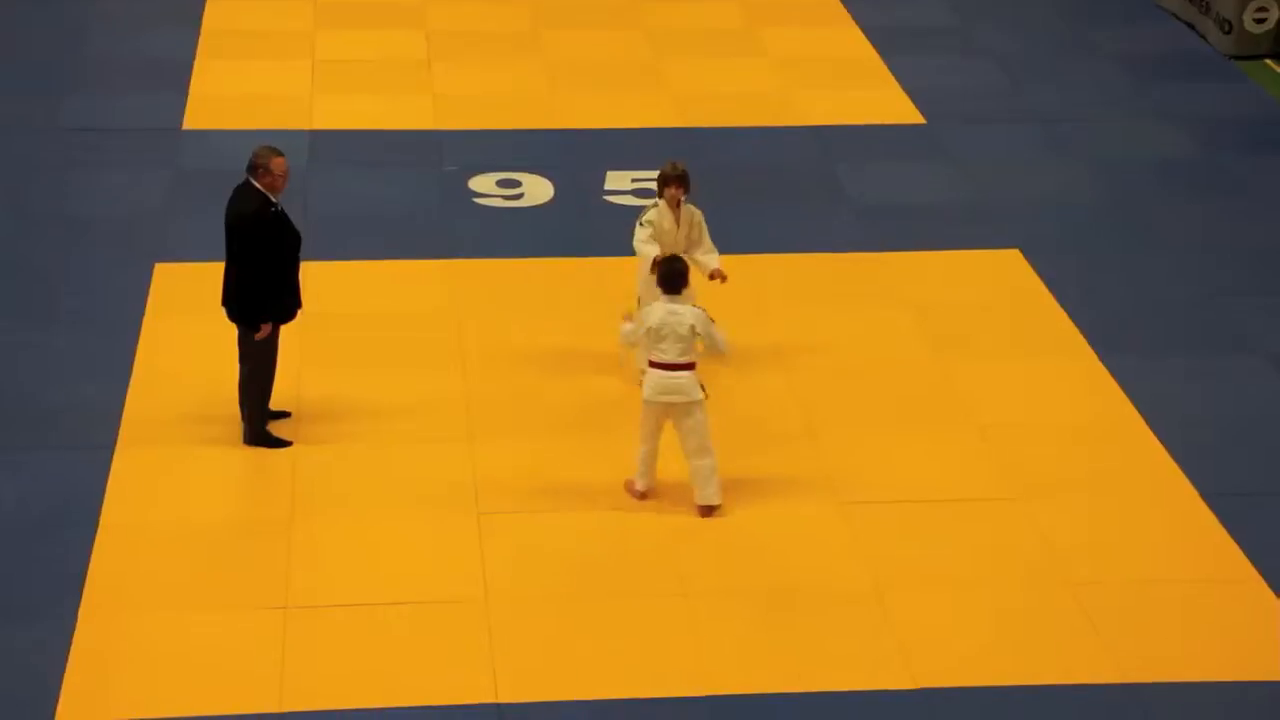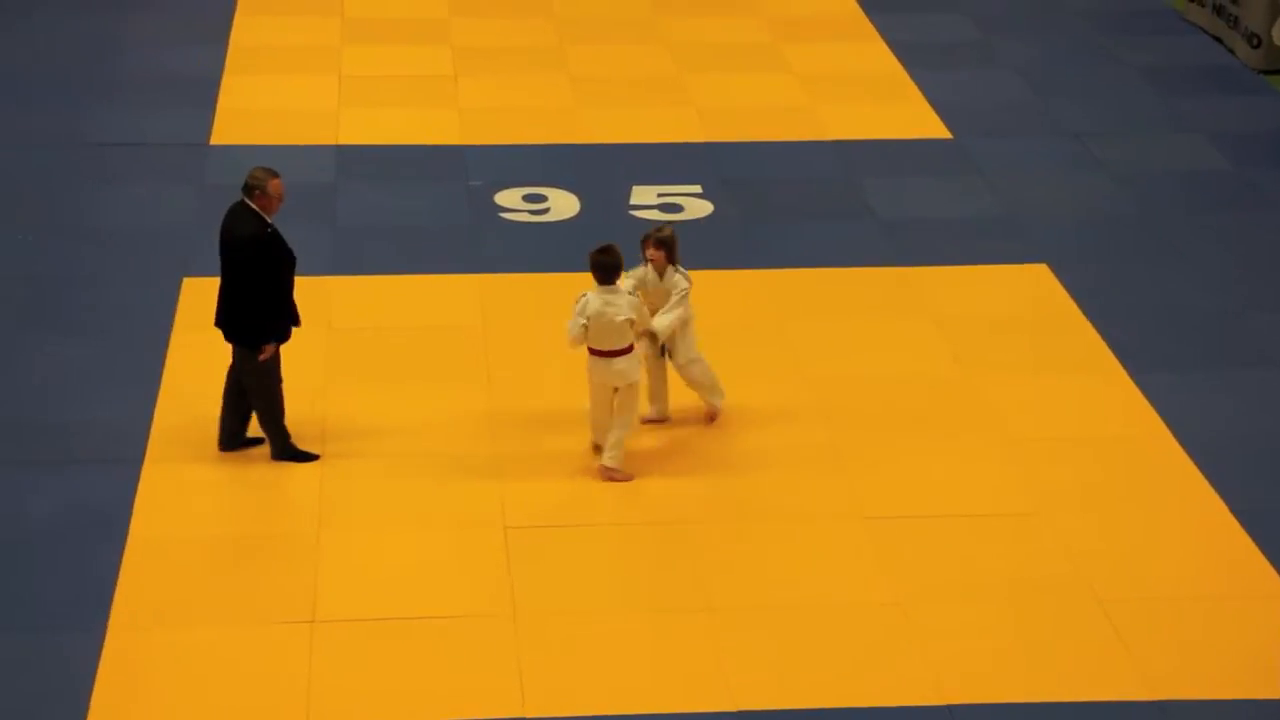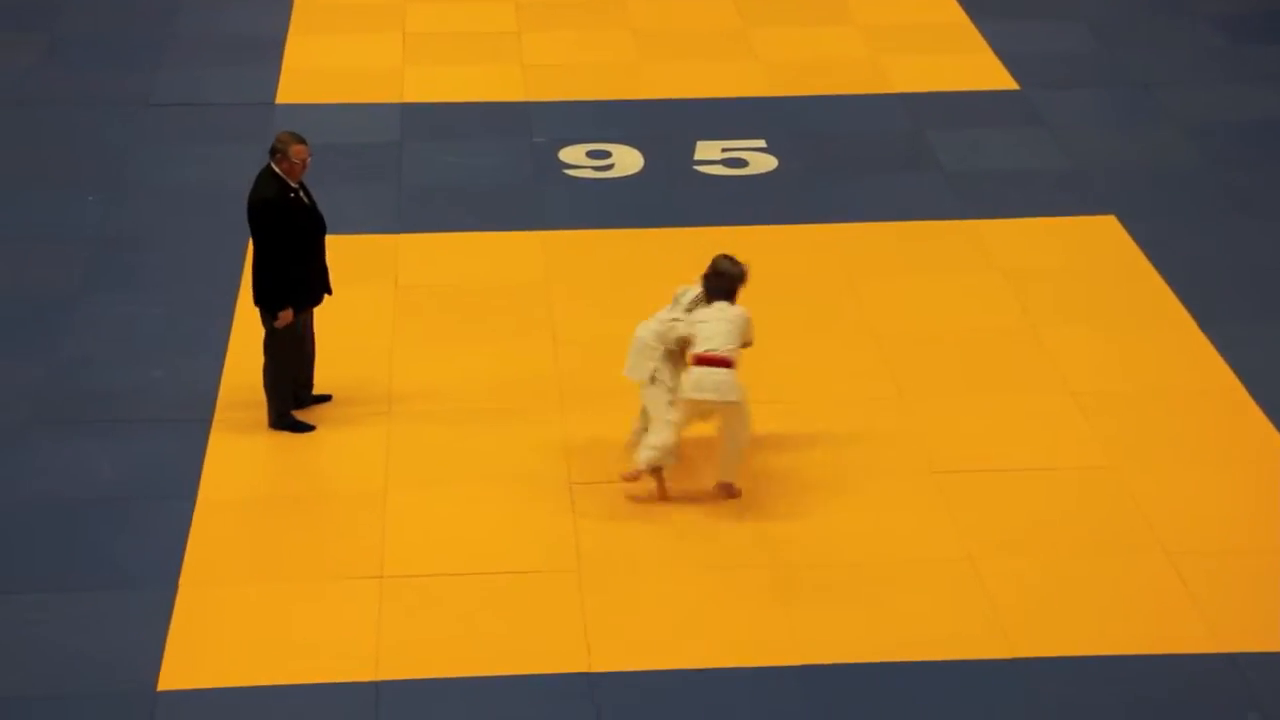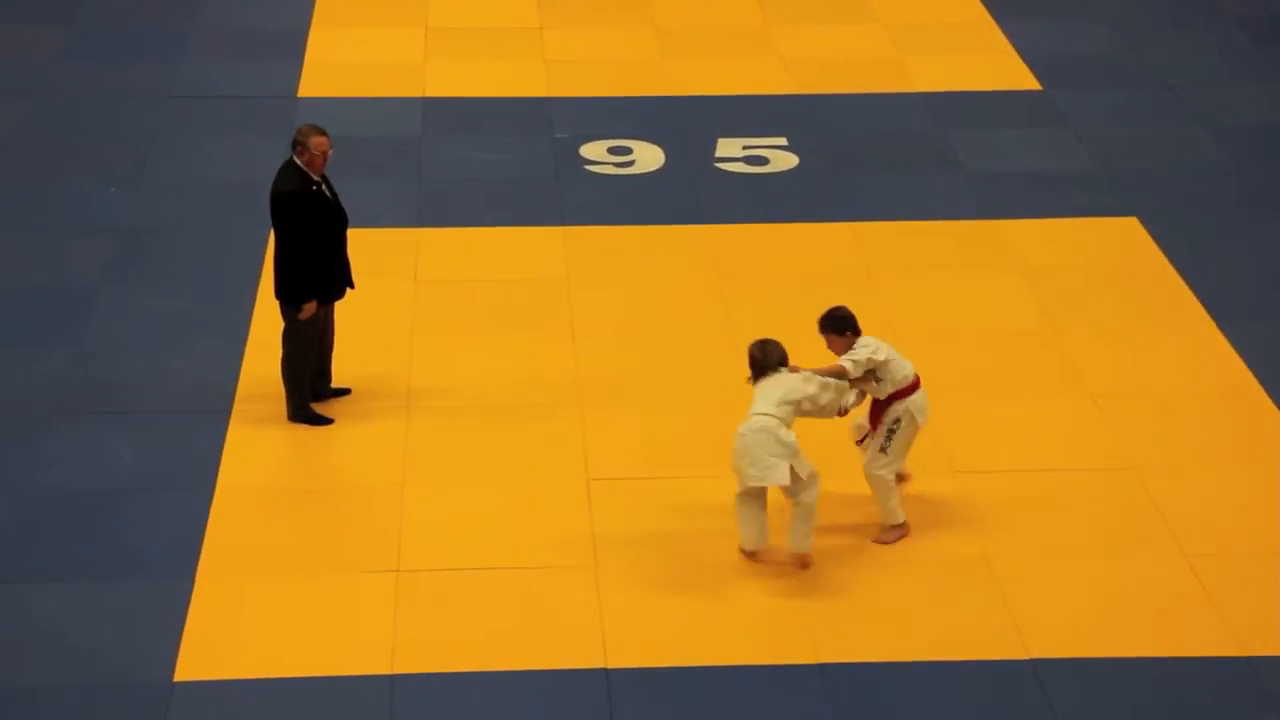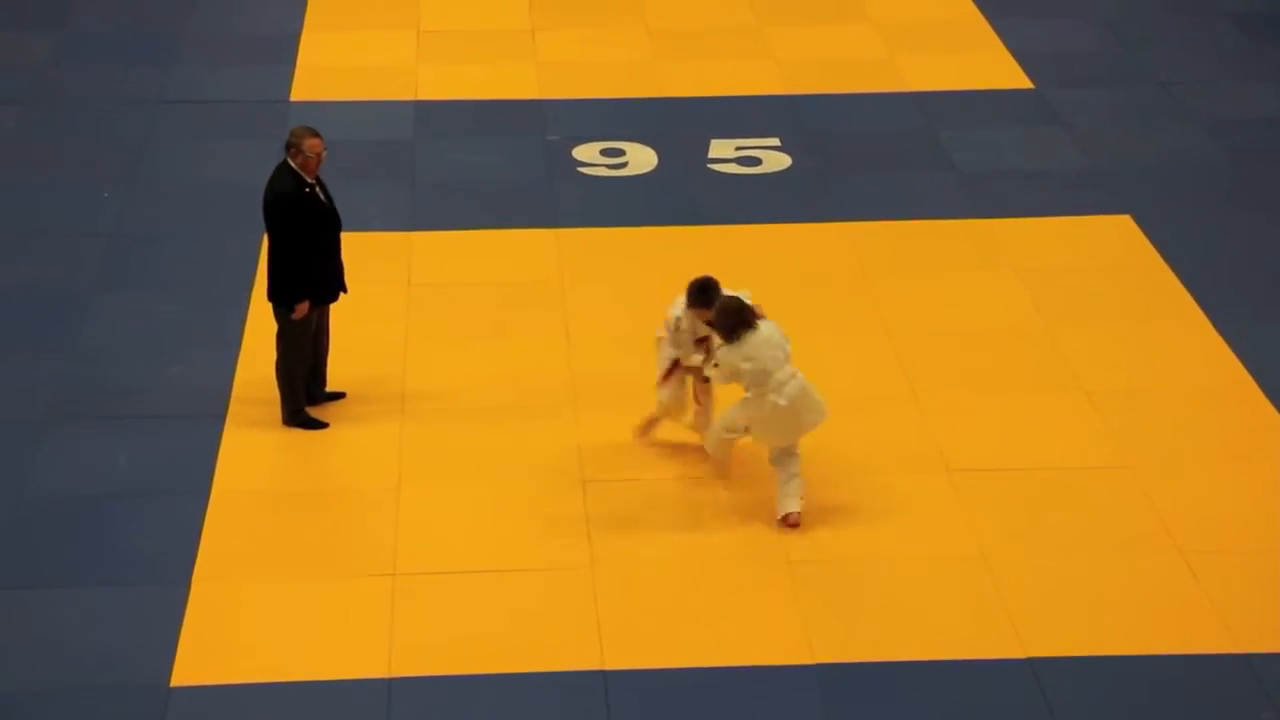
dt=1s
person 1, frame 1
left shoulder: (247, 192)
right shoulder: (255, 212)
right elbow: (256, 269)
right wrist: (264, 315)
left hip: (249, 296)
right hip: (256, 301)
left knee: (255, 360)
right knee: (259, 362)
left ankle: (255, 409)
right ankle: (255, 430)
person 1, frame 2
left shoulder: (239, 213)
right shoulder: (252, 234)
right elbow: (257, 291)
right wrist: (266, 337)
left hip: (242, 317)
right hip: (253, 323)
left knee: (242, 377)
right knee: (266, 383)
left ankle: (231, 436)
right ankle: (281, 446)
person 1, frame 3
left shoulder: (288, 180)
right shoulder: (268, 197)
right elbow: (273, 256)
right wrist: (282, 303)
left hip: (298, 282)
right hip: (281, 290)
left knee: (302, 343)
right knee: (282, 349)
left ankle: (300, 394)
right ankle: (280, 414)
person 1, frame 4
left shoulder: (311, 173)
right shoulder: (290, 190)
right elbow: (295, 249)
right wrist: (306, 295)
left hip: (320, 275)
right hip: (302, 283)
left knee: (322, 337)
right knee: (301, 344)
left ankle: (319, 387)
right ankle: (299, 408)
person 1, frame 5
left shoulder: (306, 175)
right shoulder: (284, 191)
right elbow: (286, 250)
right wrist: (298, 296)
left hip: (315, 278)
right hip: (296, 285)
left knee: (317, 340)
right knee: (295, 348)
left ankle: (314, 391)
right ankle: (294, 411)
person 2, frame 1
left shoulder: (648, 314)
right shoulder: (696, 315)
left elbow: (631, 340)
right elbow: (720, 345)
left wrist: (630, 322)
right wrist: (705, 335)
left hip: (655, 381)
right hip: (685, 383)
left knee: (648, 437)
right knee: (699, 444)
left ankle: (641, 485)
right ankle: (707, 499)
person 2, frame 2
left shoulder: (586, 302)
right shoulder: (631, 301)
left elbow: (575, 338)
right elbow: (644, 327)
left hip: (597, 364)
right hip: (625, 365)
left knee: (600, 408)
right knee: (623, 417)
left ankle: (600, 442)
right ankle: (610, 464)
person 2, frame 3
left shoulder: (697, 316)
right shoulder: (741, 315)
left elbow: (680, 339)
right elbow: (747, 341)
left hip: (697, 379)
right hip: (724, 379)
left knee: (672, 425)
right knee: (734, 432)
right ankle: (726, 482)
person 2, frame 4
left shoulder: (865, 349)
right shoulder: (854, 350)
left elbow: (845, 371)
right elbow: (854, 387)
left wrist: (806, 372)
left hip: (905, 407)
right hip: (889, 402)
left knee: (876, 466)
right knee: (860, 432)
left ankle: (897, 523)
right ankle: (895, 472)
person 2, frame 5
left shoulder: (721, 299)
right shoulder: (680, 318)
right elbow: (685, 353)
right wrist: (705, 362)
left hip: (702, 340)
right hip: (677, 342)
left knee: (704, 389)
right knee: (672, 396)
left ankle: (704, 431)
right ankle: (657, 416)
person 3, frame 1
left shoulder: (693, 215)
right shoulder: (652, 212)
left elbow: (702, 246)
right elbow: (641, 241)
left wrist: (713, 267)
right wrist: (656, 258)
right hip: (653, 269)
right ankle: (648, 365)
person 3, frame 2
left shoulder: (679, 278)
right shoulder: (643, 271)
left elbow: (673, 313)
right elbow: (627, 287)
left wrist: (656, 330)
left hip: (677, 324)
right hip: (651, 321)
left knee: (690, 368)
right knee: (654, 368)
left ankle: (713, 399)
right ankle: (658, 410)
person 3, frame 3
left shoulder: (706, 298)
right shoulder: (696, 297)
right elbow: (674, 328)
left hip: (661, 349)
right hip: (653, 346)
left knee: (655, 399)
right knee: (665, 404)
right ankle: (650, 462)
person 3, frame 4
left shoulder: (760, 386)
right shoulder: (798, 382)
right elbow: (835, 395)
left hip: (747, 436)
right hip: (774, 438)
left knee: (751, 491)
right knee: (805, 489)
left ankle: (751, 544)
right ankle: (800, 547)
person 3, frame 5
left shoulder: (727, 354)
right shoulder: (770, 328)
left elbow: (719, 375)
left wrist: (711, 368)
left hip: (770, 404)
right hip: (795, 392)
left knee: (729, 424)
right knee: (785, 453)
left ankle: (717, 451)
right ankle: (791, 510)
